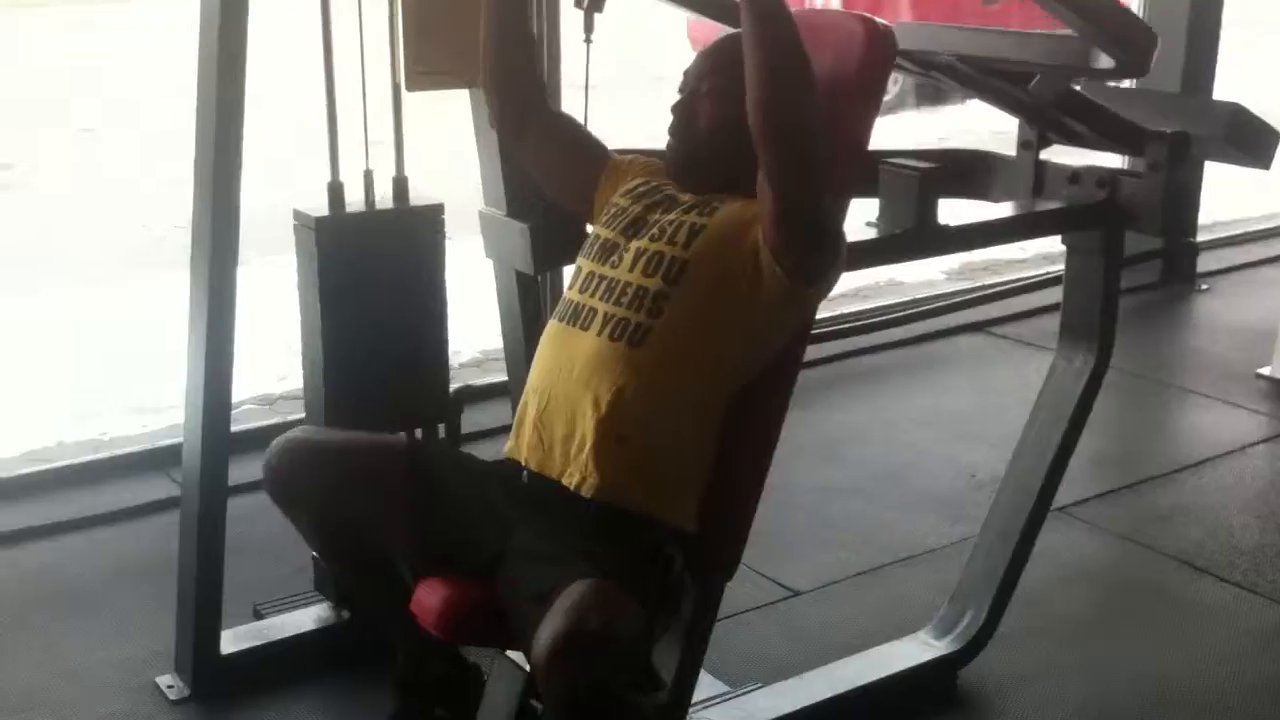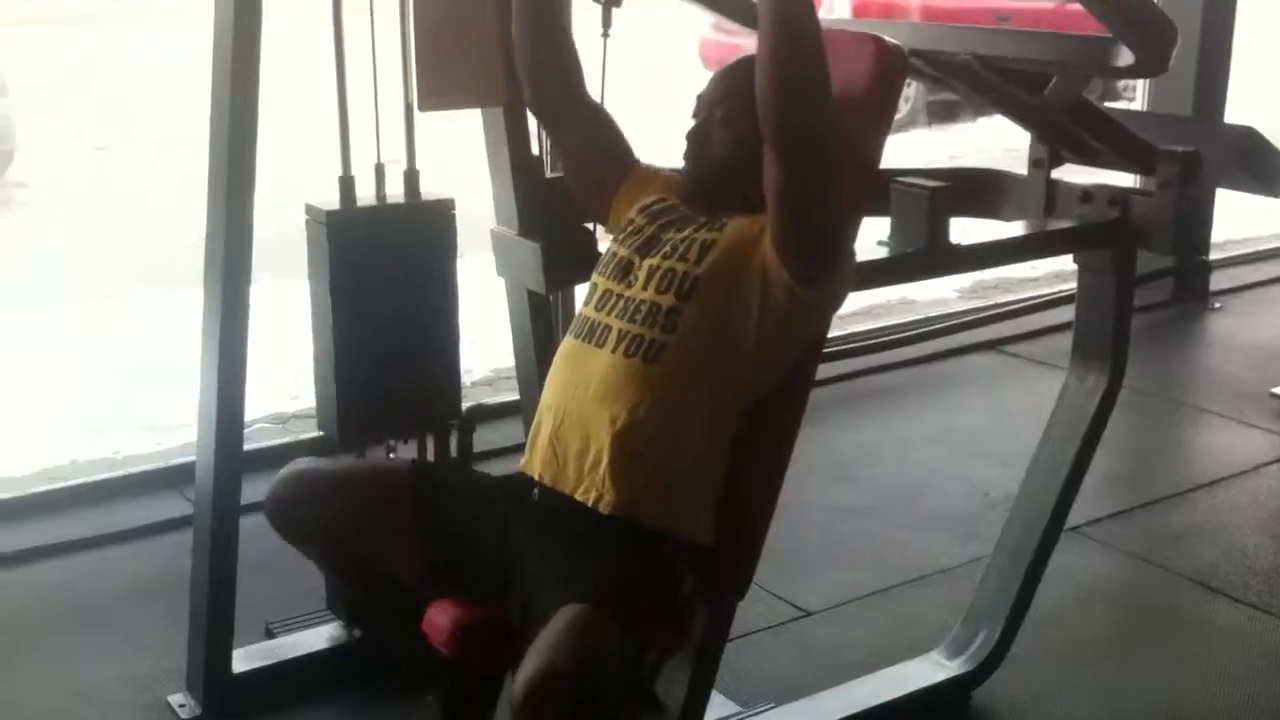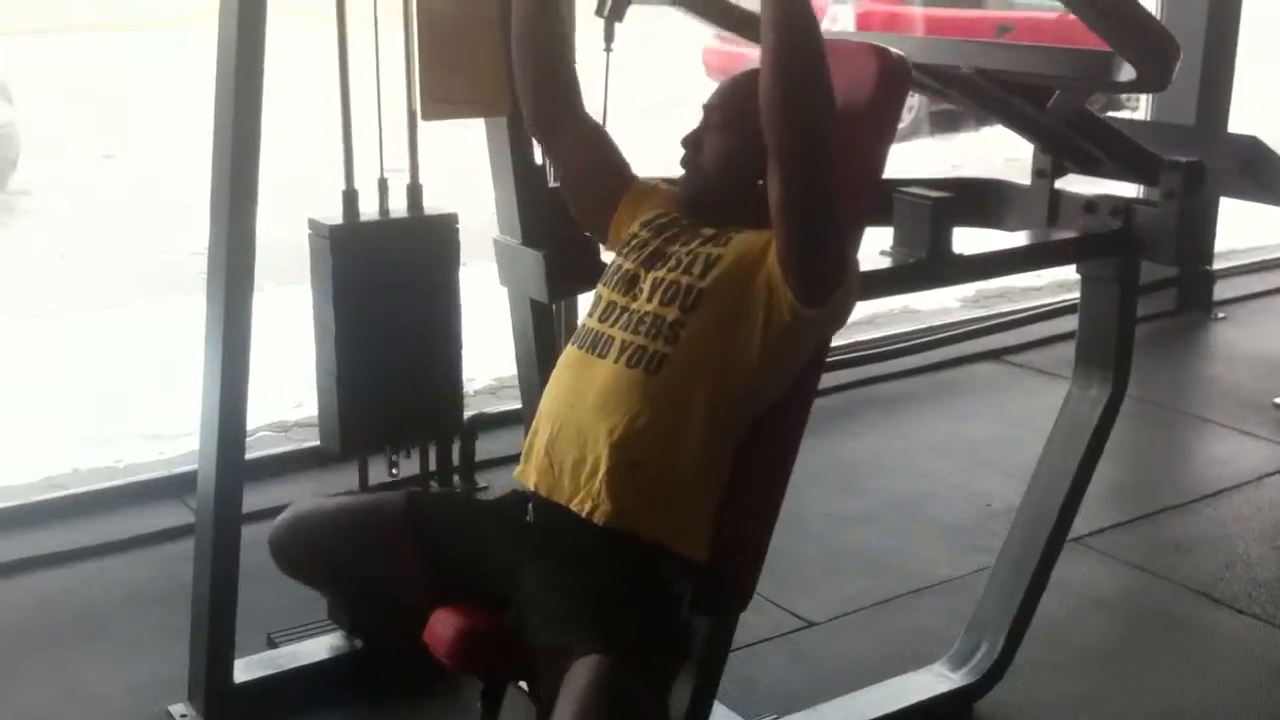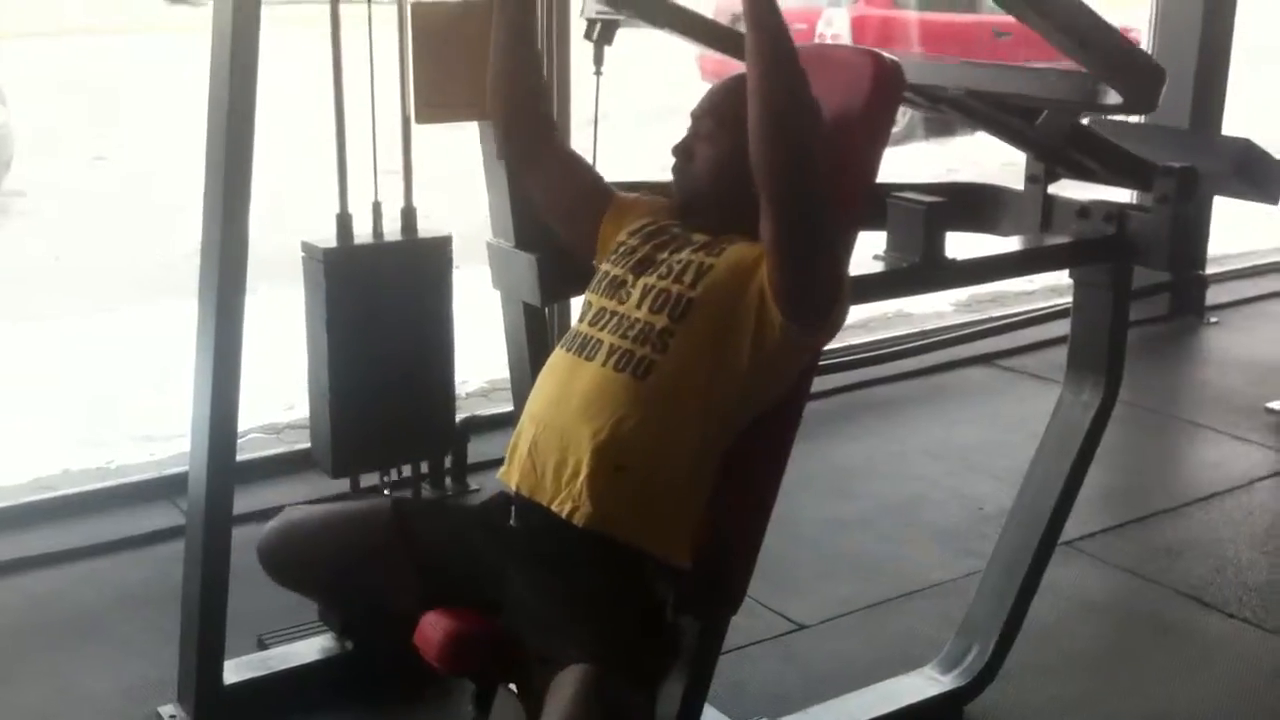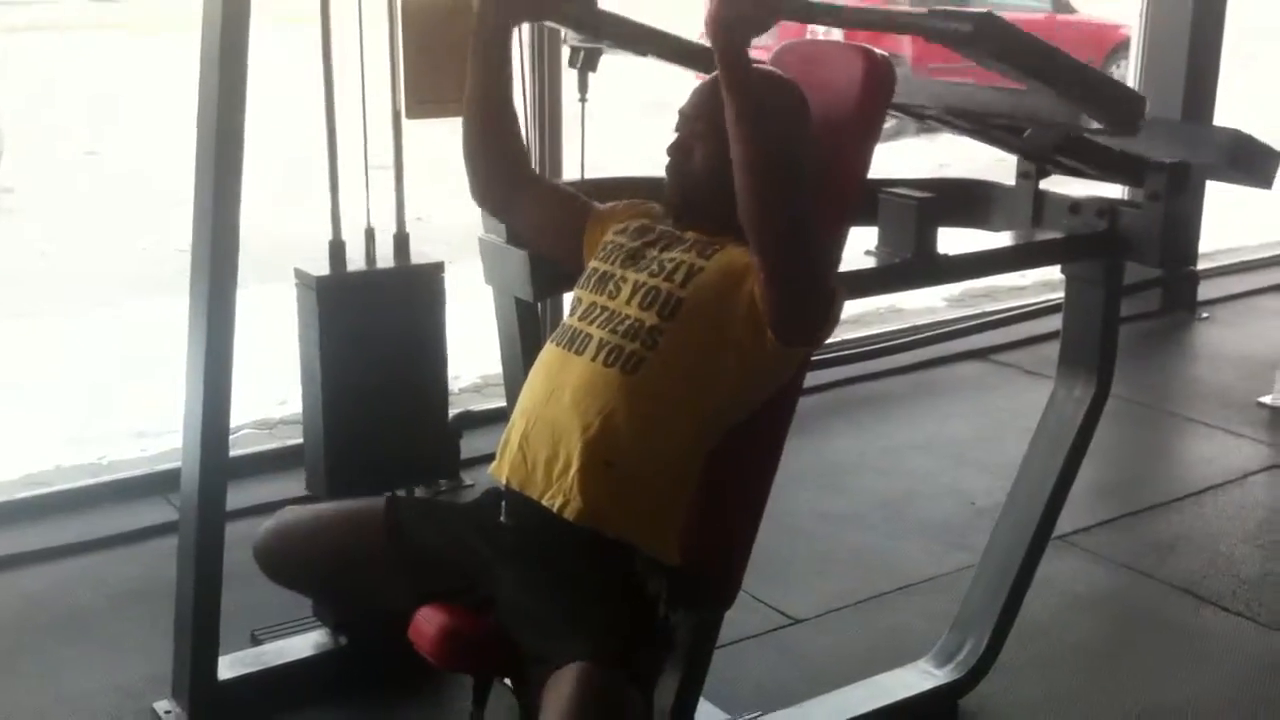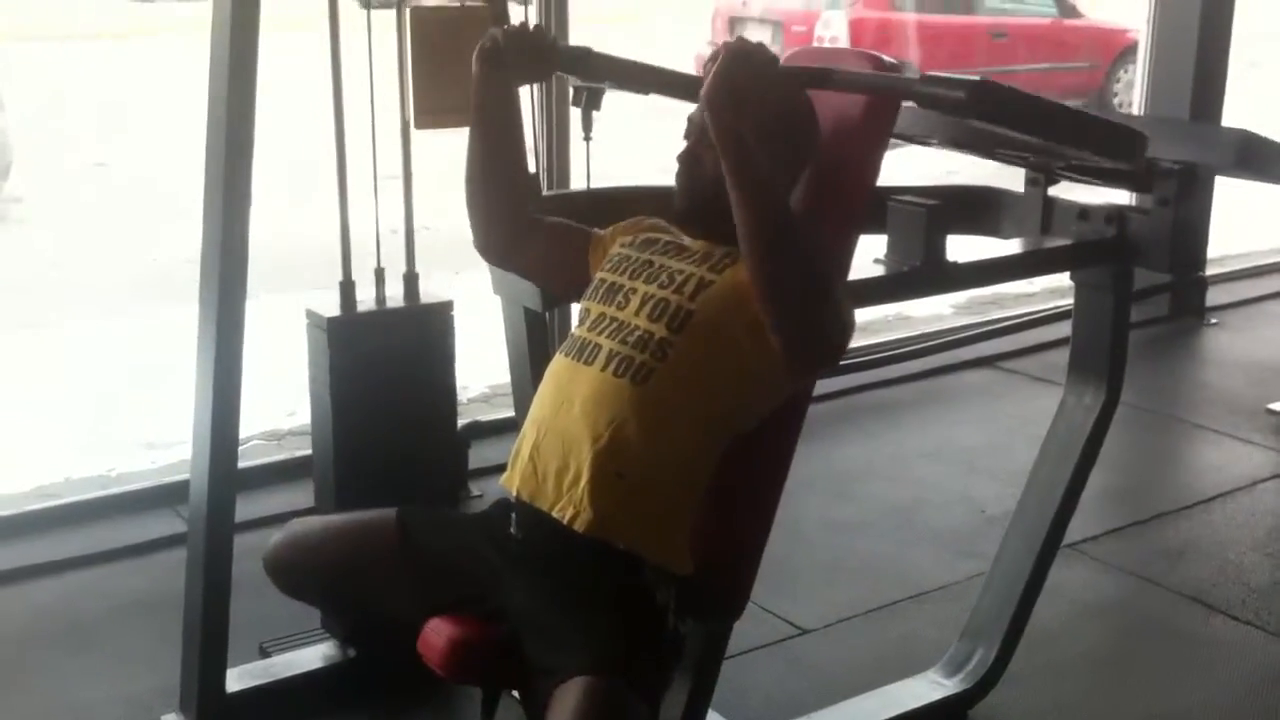
dt=0.3s
person 1, frame 1
left shoulder: (775, 236)
right shoulder: (632, 186)
left elbow: (792, 150)
right elbow: (520, 116)
left hip: (619, 532)
right hip: (510, 487)
left knee: (574, 648)
right knee: (298, 462)
right ankle: (430, 659)
person 1, frame 2
left shoulder: (789, 255)
right shoulder: (647, 202)
left elbow: (799, 138)
right elbow: (556, 99)
left hip: (631, 545)
right hip: (526, 501)
right knee: (300, 496)
person 1, frame 3
left shoulder: (792, 274)
right shoulder: (650, 217)
left elbow: (802, 148)
right elbow: (553, 114)
left hip: (628, 562)
right hip: (522, 517)
right knee: (301, 538)
person 1, frame 4
left shoulder: (781, 281)
right shoulder: (638, 227)
left elbow: (791, 191)
right elbow: (528, 149)
left hip: (613, 566)
right hip: (509, 520)
right knee: (289, 544)
person 1, frame 5
left shoulder: (767, 282)
right shoulder: (628, 229)
left elbow: (783, 240)
right elbow: (502, 184)
left hip: (606, 561)
right hip: (500, 516)
right knee: (284, 544)
person 1, frame 6
left shoulder: (773, 277)
right shoulder: (637, 240)
left elbow: (810, 345)
right elbow: (506, 237)
left wrist: (733, 137)
right wrist: (495, 90)
left hip: (618, 571)
right hip: (511, 525)
right knee: (294, 556)
